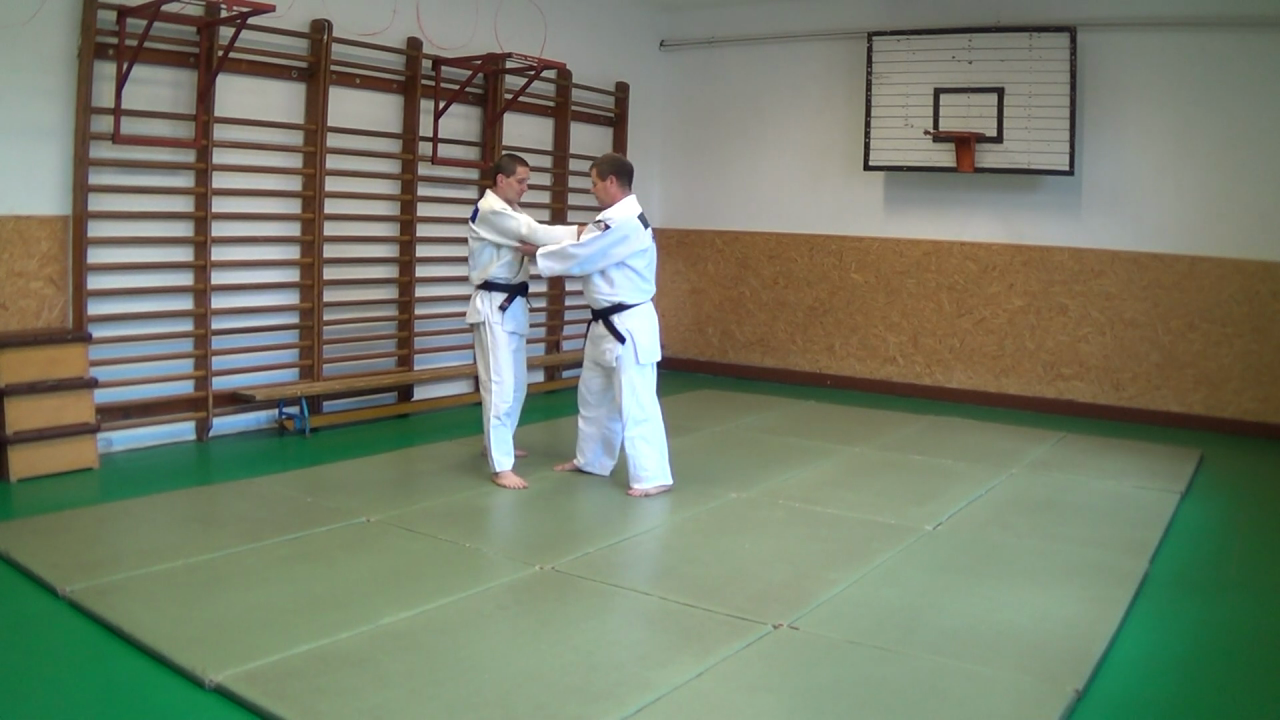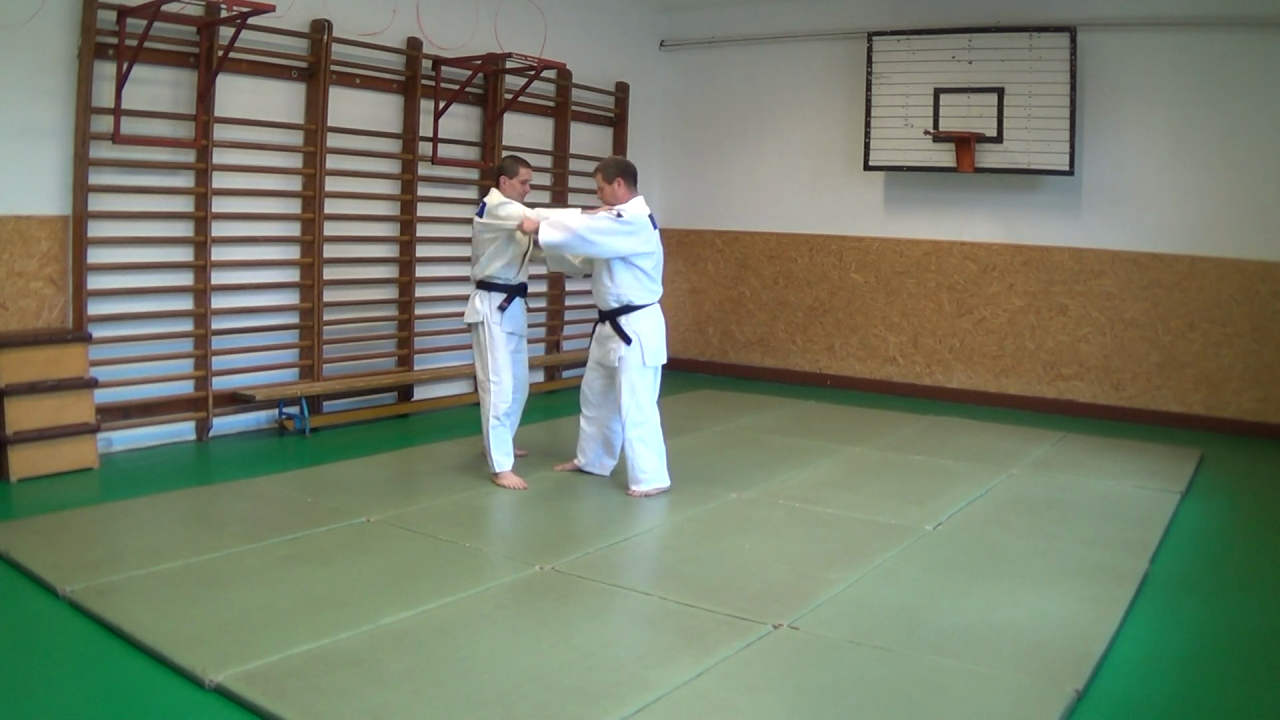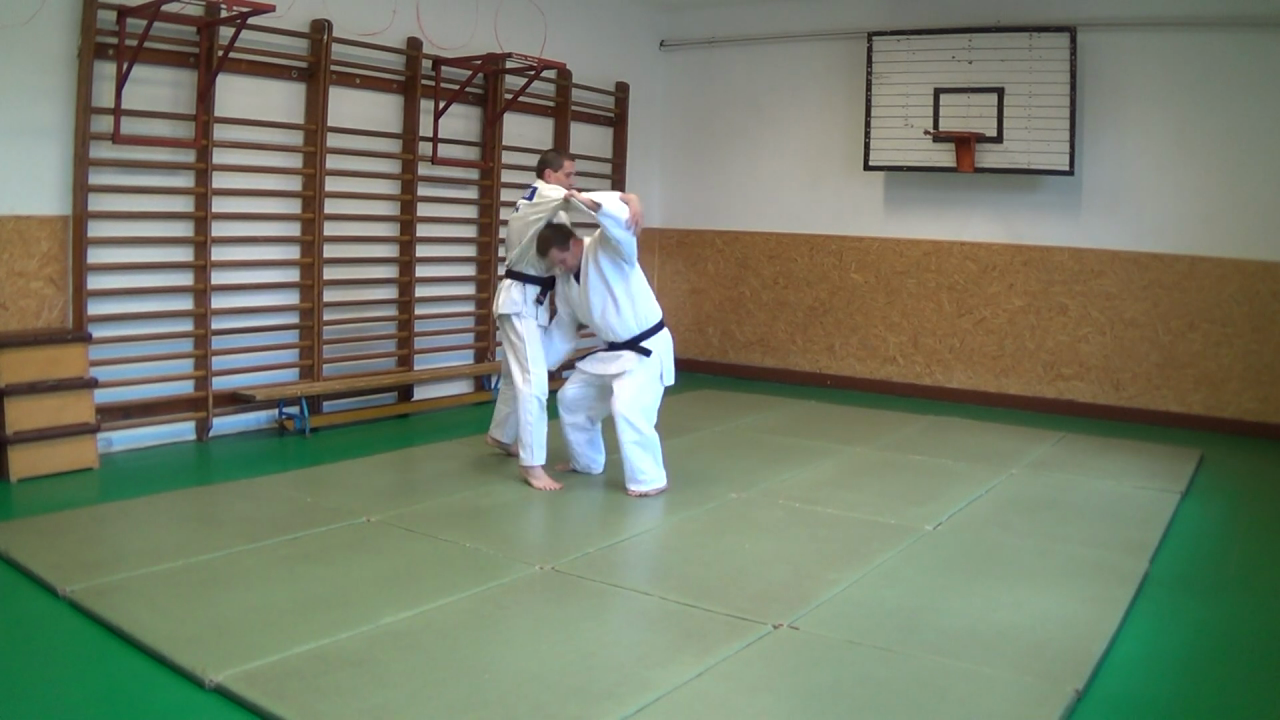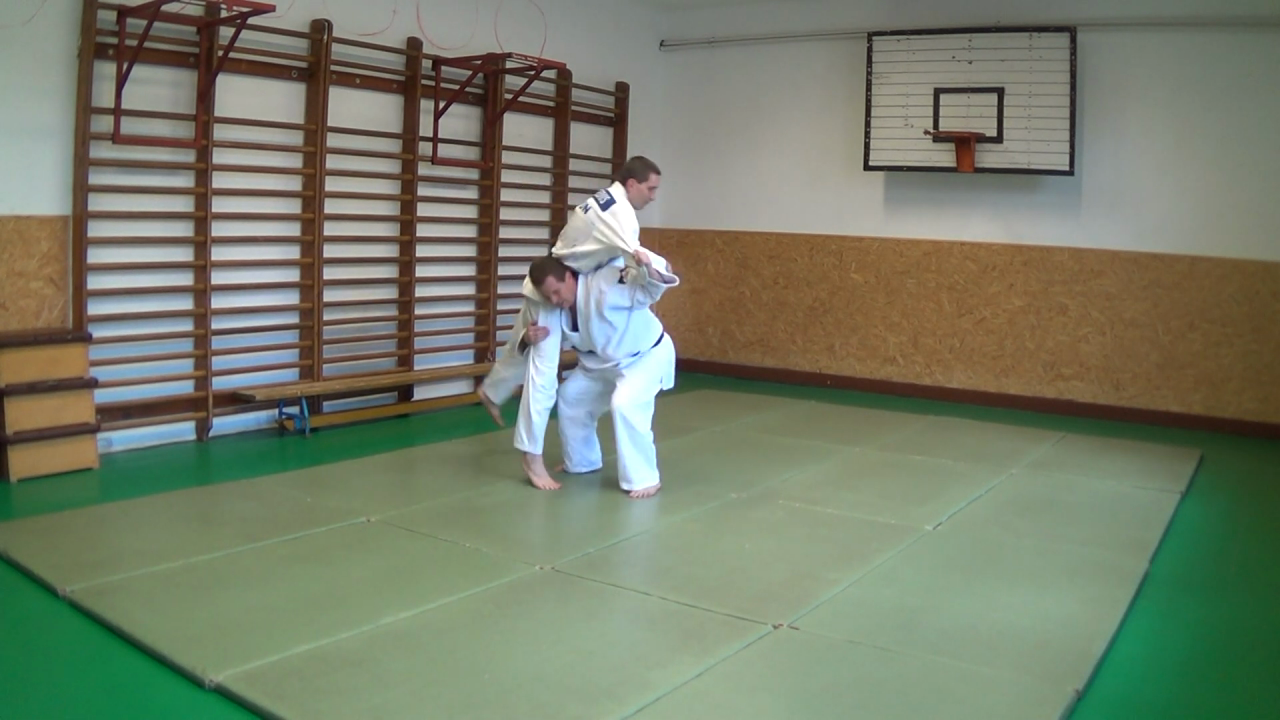
dt=0.5s
person 1, frame 1
left shoulder: (510, 213)
right shoulder: (489, 212)
left elbow: (534, 241)
right elbow: (535, 234)
left wrist: (580, 236)
right wrist: (583, 231)
left hip: (512, 305)
right hip: (493, 307)
left knee: (515, 383)
right knee: (500, 386)
left ankle: (498, 443)
right ankle: (501, 467)
person 1, frame 2
left shoulder: (512, 212)
right shoulder: (495, 207)
right elbow: (540, 219)
left hip: (511, 306)
right hip: (492, 307)
left knee: (517, 383)
right knee: (498, 386)
left ankle: (500, 443)
right ankle: (500, 466)
person 1, frame 3
left shoulder: (545, 201)
right shoulder: (538, 194)
left hip: (529, 298)
right hip: (520, 299)
left knee: (518, 375)
right knee: (532, 379)
left ankle: (502, 434)
right ankle: (533, 464)
person 1, frame 4
left shoulder: (607, 199)
right shoulder: (618, 209)
left elbow: (614, 254)
right elbow: (634, 254)
left knee: (523, 348)
right knee: (543, 372)
left ankle: (492, 392)
right ankle: (532, 456)
person 2, frame 1
left shoulder: (622, 222)
right shoulder: (622, 218)
left elbow: (578, 257)
right elbow: (587, 255)
left wrist: (538, 253)
right wrist: (545, 251)
left hip: (628, 326)
right hip: (608, 324)
left knee: (635, 402)
right knee: (594, 395)
left ankle: (651, 476)
right ankle: (591, 459)
person 2, frame 2
left shoulder: (632, 221)
right shoulder: (625, 218)
left elbow: (581, 233)
right elbow: (584, 256)
left wrist: (540, 229)
right wrist: (547, 237)
left hip: (635, 327)
right hip: (614, 325)
left knee: (635, 405)
right knee: (597, 395)
left ankle: (651, 478)
right ankle: (592, 460)
person 2, frame 3
left shoulder: (605, 246)
right shoulder: (565, 279)
left elbow: (622, 223)
right elbow: (563, 327)
left wrist: (589, 201)
left hip: (649, 349)
right hip: (610, 352)
left knee: (626, 408)
right knee: (571, 398)
left ankle: (648, 480)
right ankle: (587, 462)
person 2, frame 4
left shoulder: (603, 285)
left elbow: (648, 287)
left wrist: (648, 266)
left hip: (649, 356)
left knee: (625, 406)
right knee: (570, 396)
left ankle: (643, 479)
right ankle: (583, 462)
